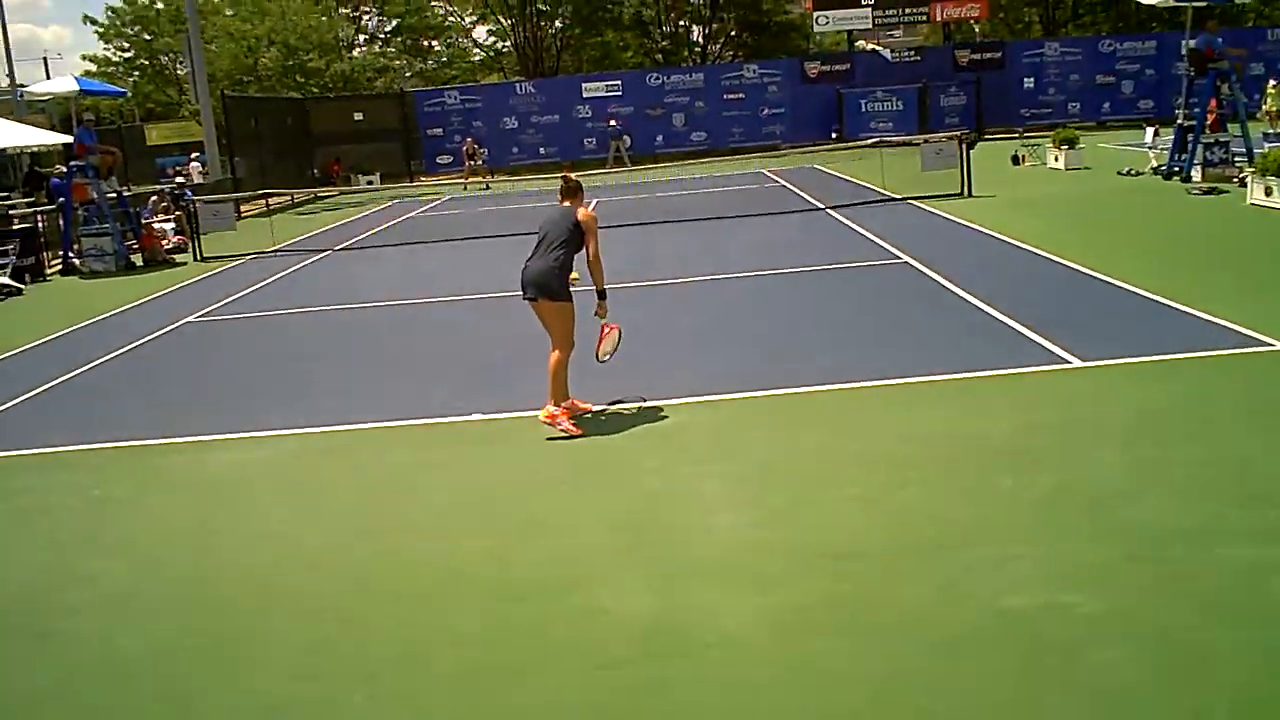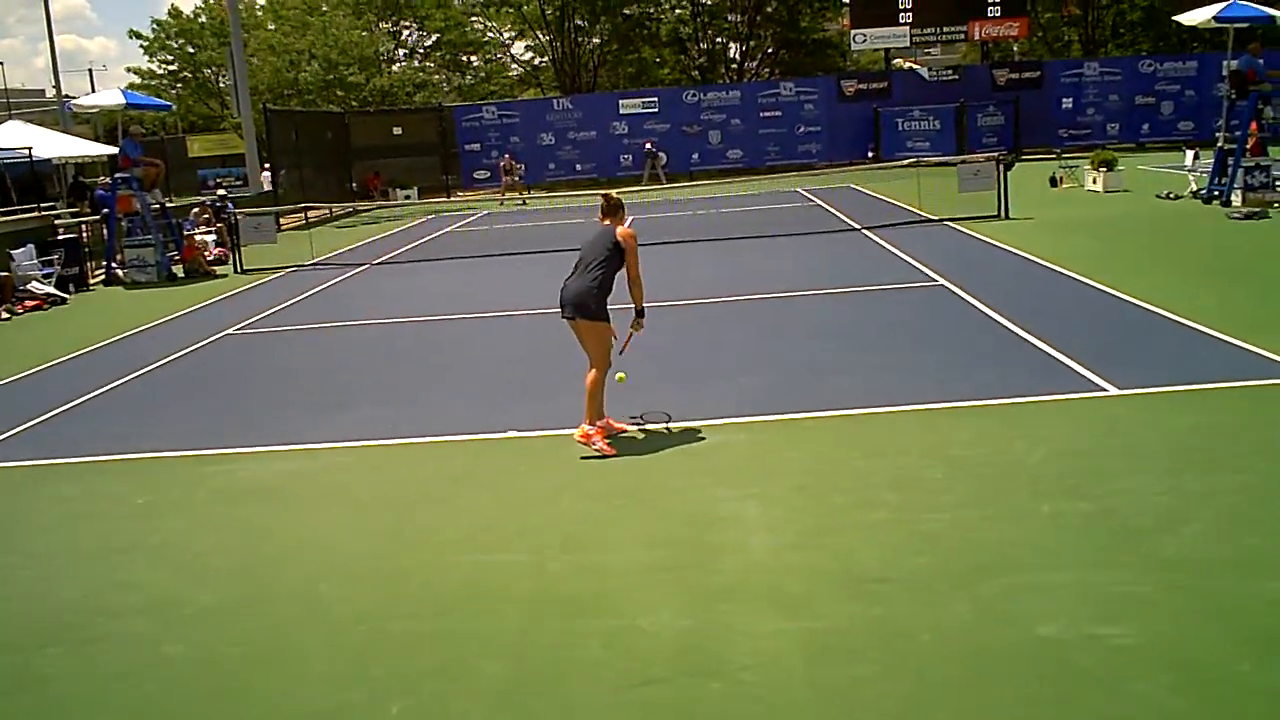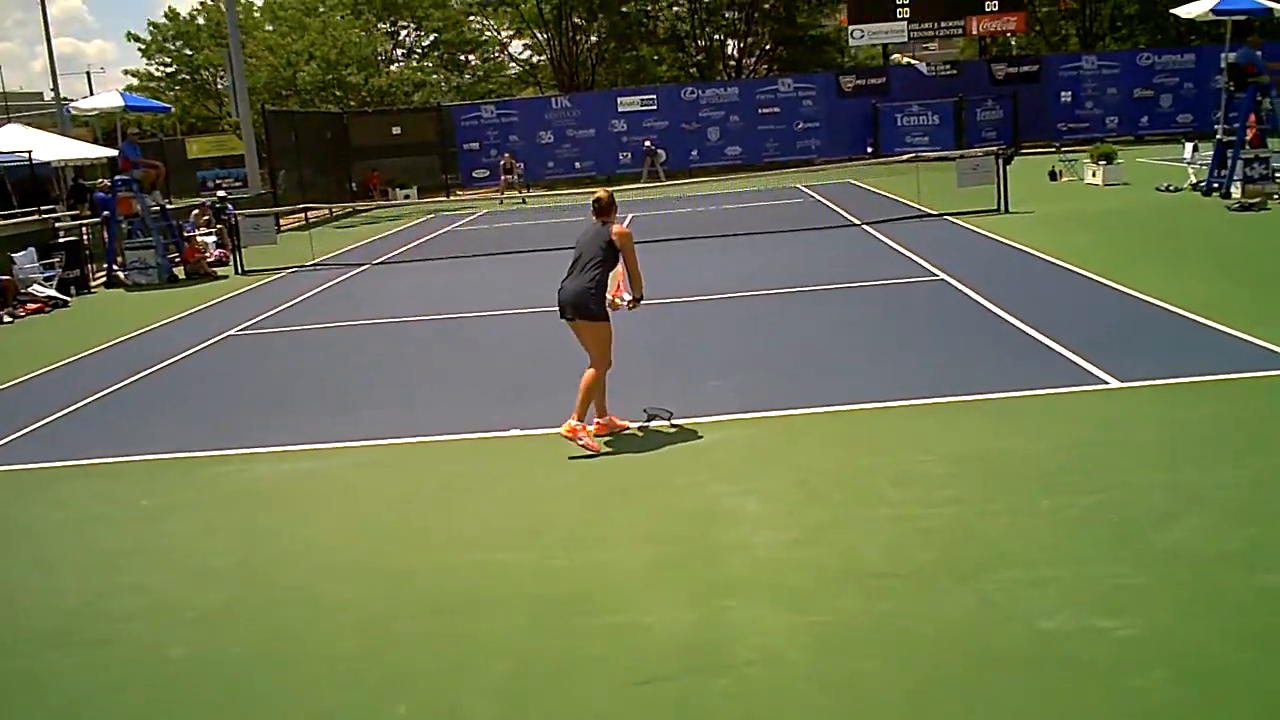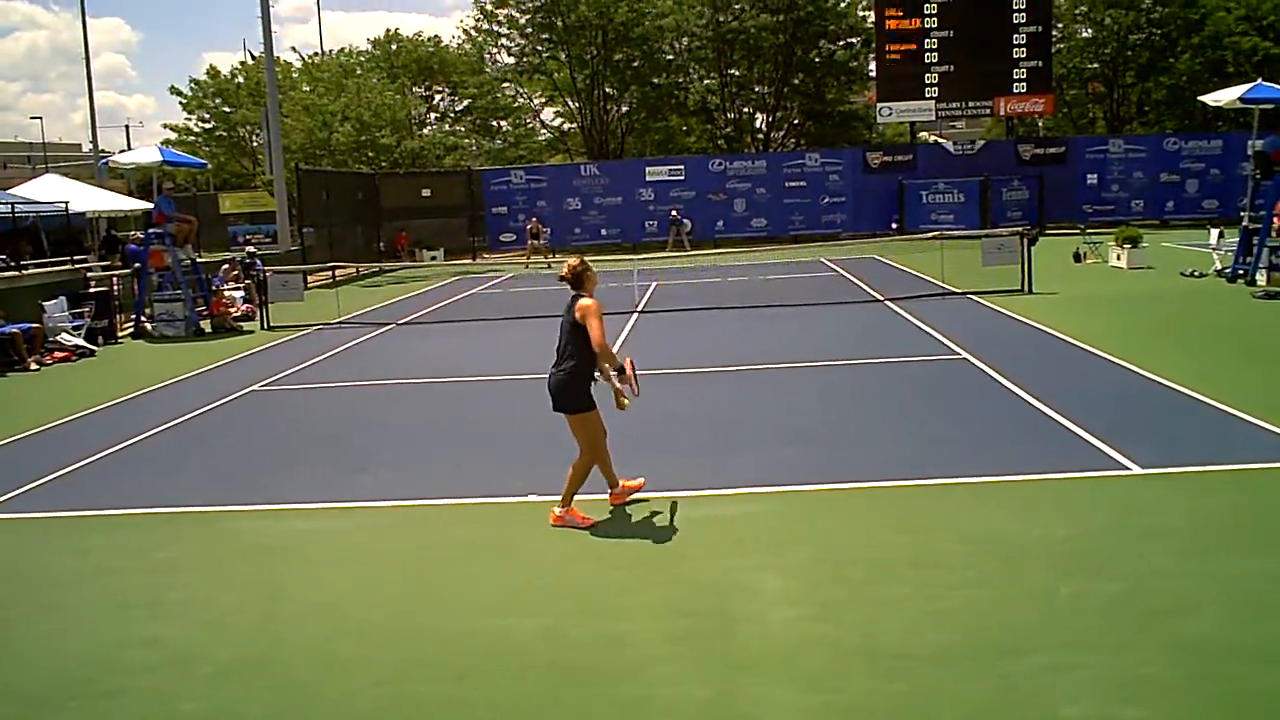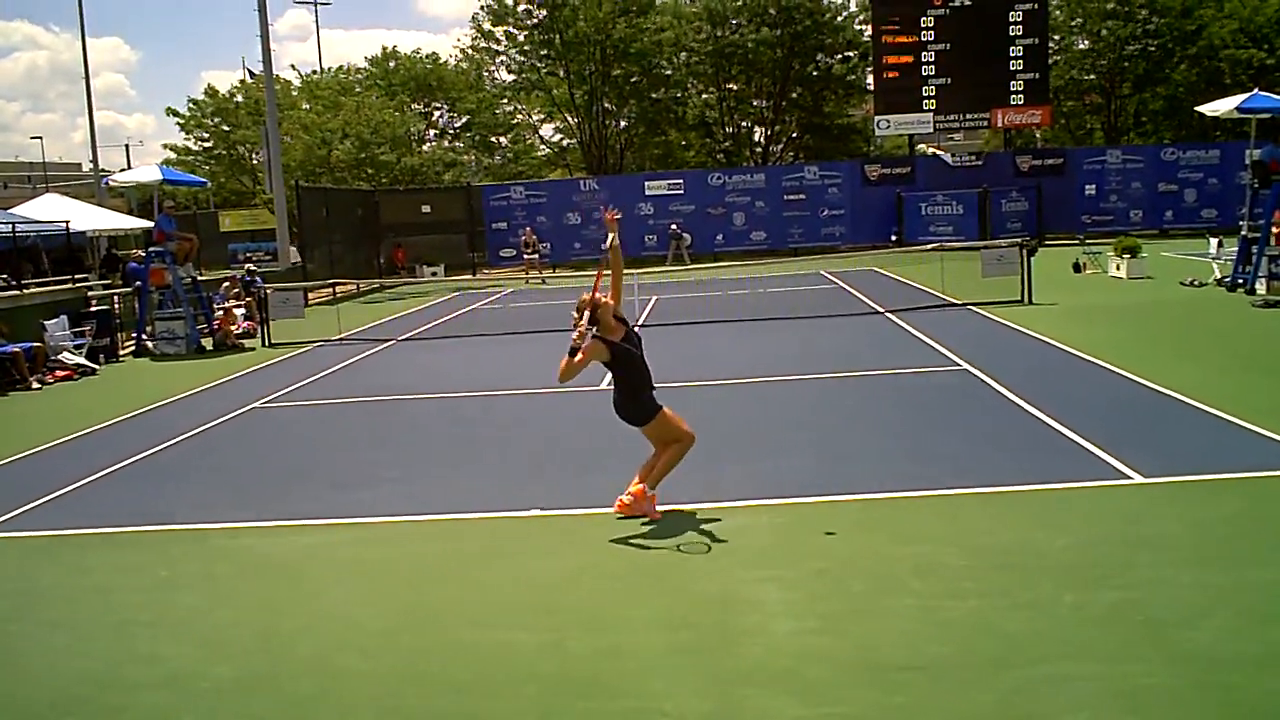
dt=1s
person 1, frame 1
left shoulder: (550, 217)
right shoulder: (586, 215)
right elbow: (593, 259)
right wrist: (601, 297)
left hip: (530, 275)
right hip: (550, 277)
left knee: (562, 344)
right knee: (563, 346)
left ankle: (563, 401)
right ankle: (553, 408)
person 1, frame 2
left shoulder: (594, 236)
right shoulder: (626, 233)
right elbow: (633, 278)
left wrist: (603, 324)
right wrist: (639, 313)
left hip: (568, 295)
right hip: (588, 297)
left knee: (600, 363)
right knee: (600, 365)
left ankle: (599, 420)
right ankle: (588, 428)
person 1, frame 3
left shoulder: (586, 233)
right shoulder: (620, 232)
right elbow: (633, 273)
left wrist: (605, 298)
right wrist: (637, 297)
left hip: (567, 295)
right hip: (586, 298)
left knee: (599, 360)
right knee: (600, 363)
left ankle: (602, 419)
right ankle: (575, 424)
person 1, frame 4
left shoulder: (575, 305)
right shoulder: (589, 304)
right elbow: (599, 346)
left wrist: (613, 382)
right wrist: (620, 369)
left hip: (565, 381)
right hip: (571, 386)
left knee: (598, 436)
right knee: (590, 451)
left ankle: (616, 488)
right ankle: (562, 509)
person 1, frame 5
left shoulder: (616, 318)
right shoulder: (596, 345)
left elbow: (617, 272)
right elbow: (563, 377)
left wrist: (613, 235)
right wrist: (575, 346)
left hip: (641, 397)
right hip: (633, 402)
left knee: (667, 446)
right knee: (685, 437)
left ankle: (630, 499)
right ankle: (644, 490)
